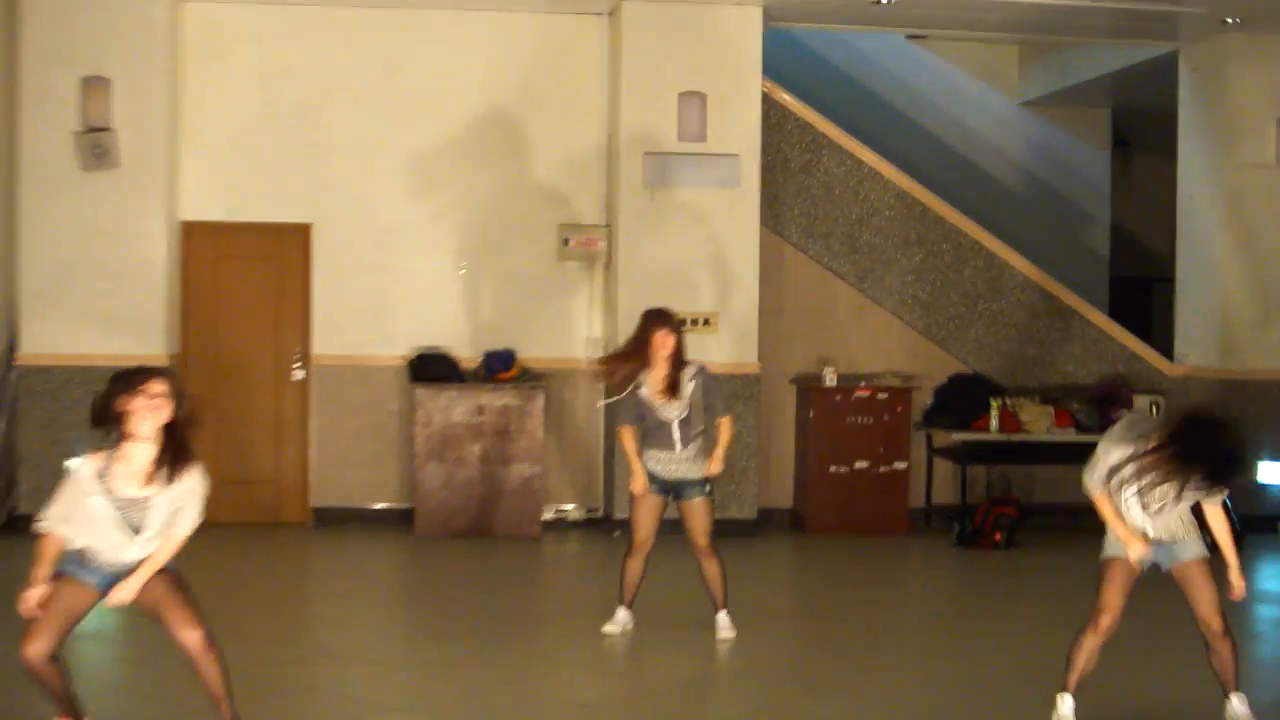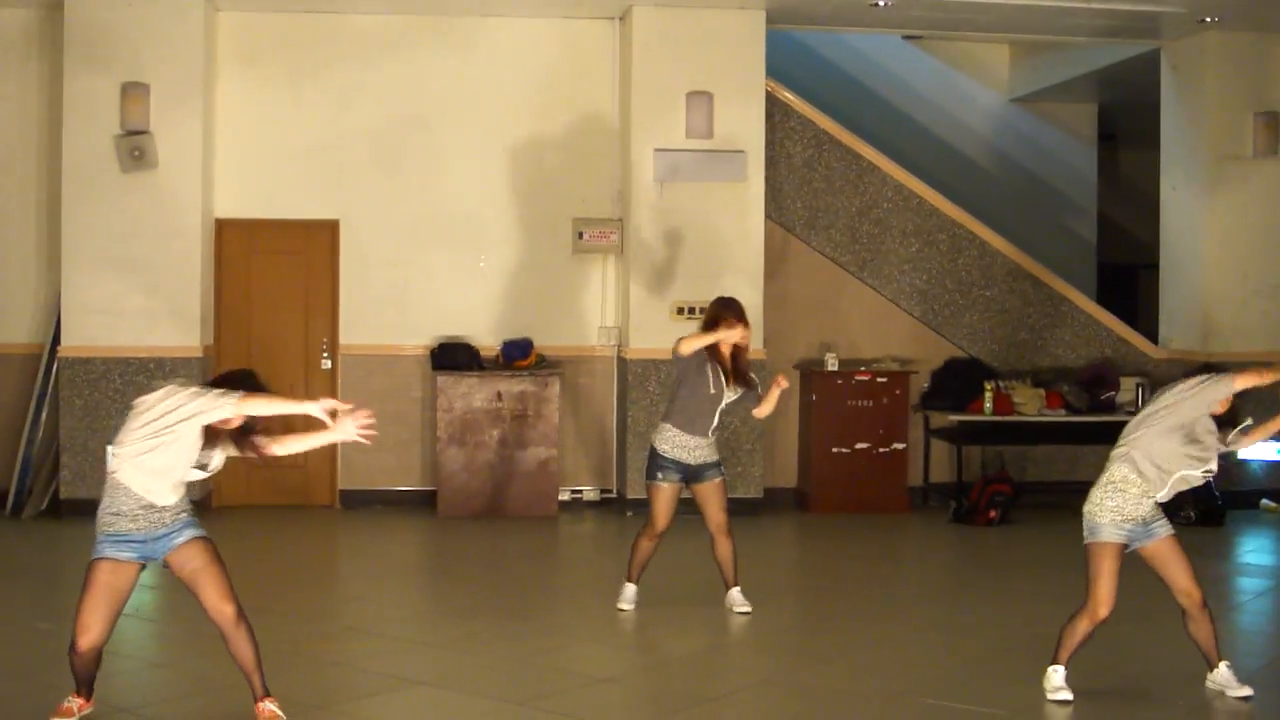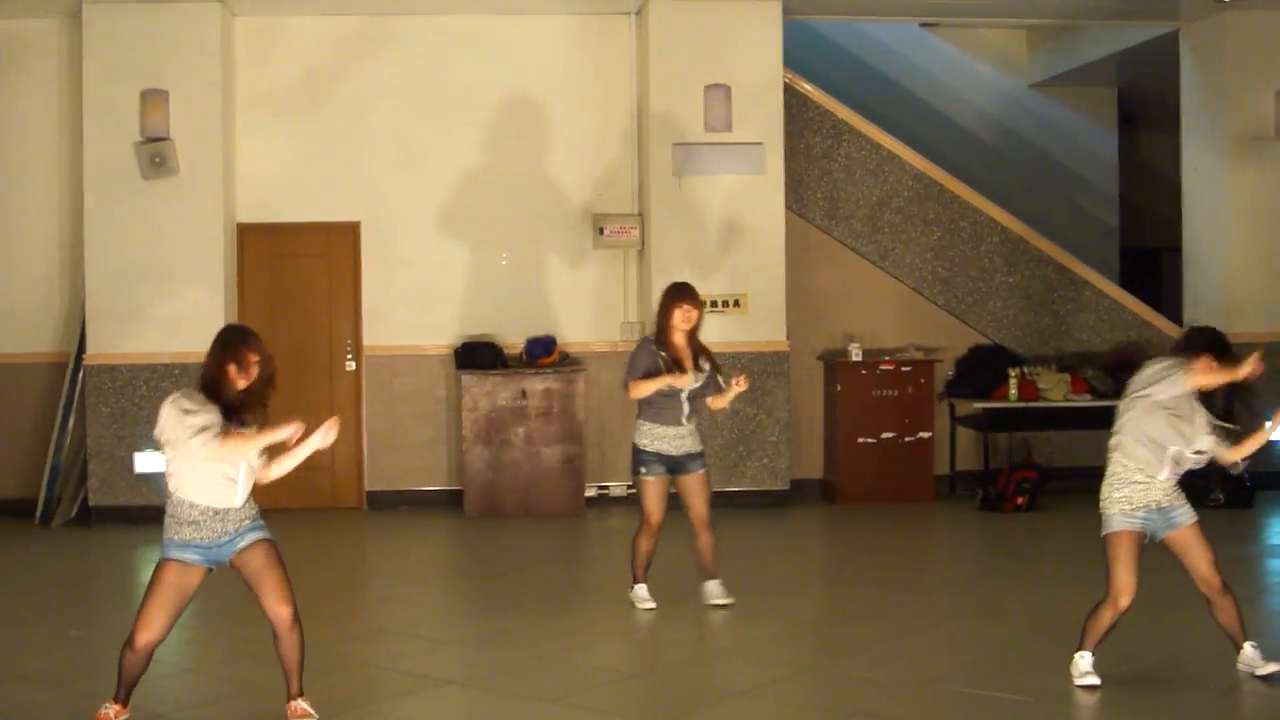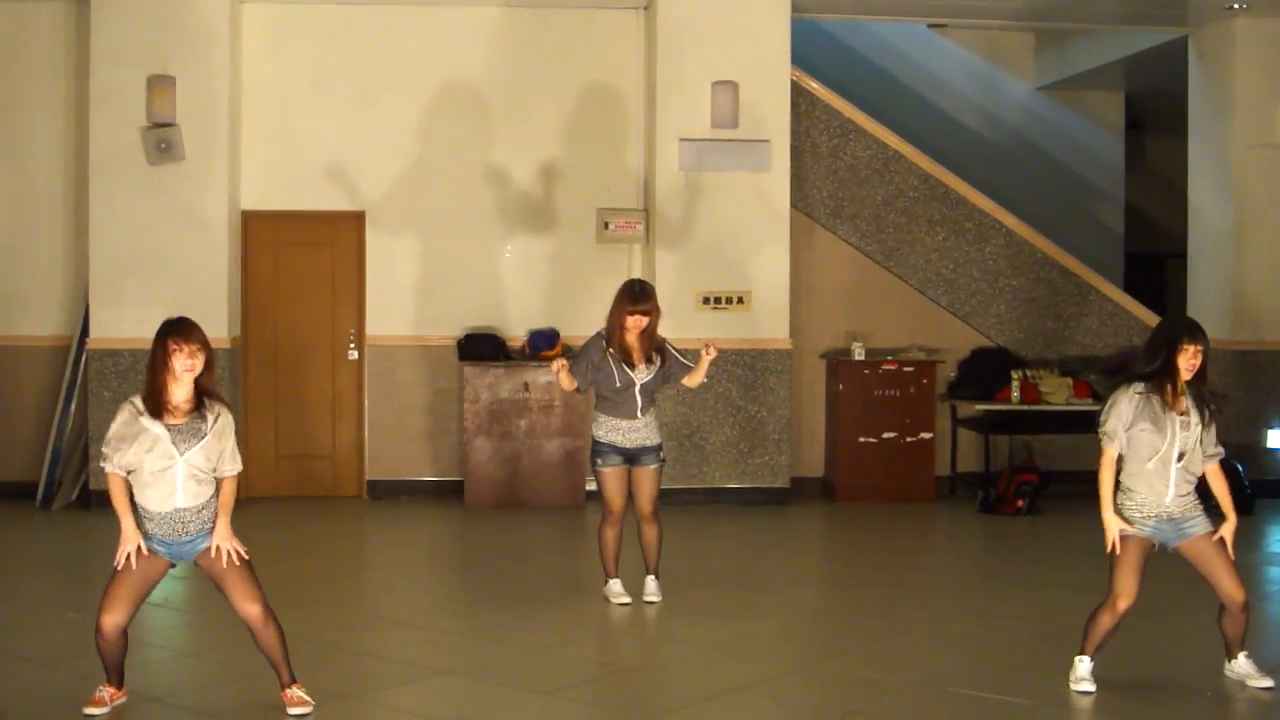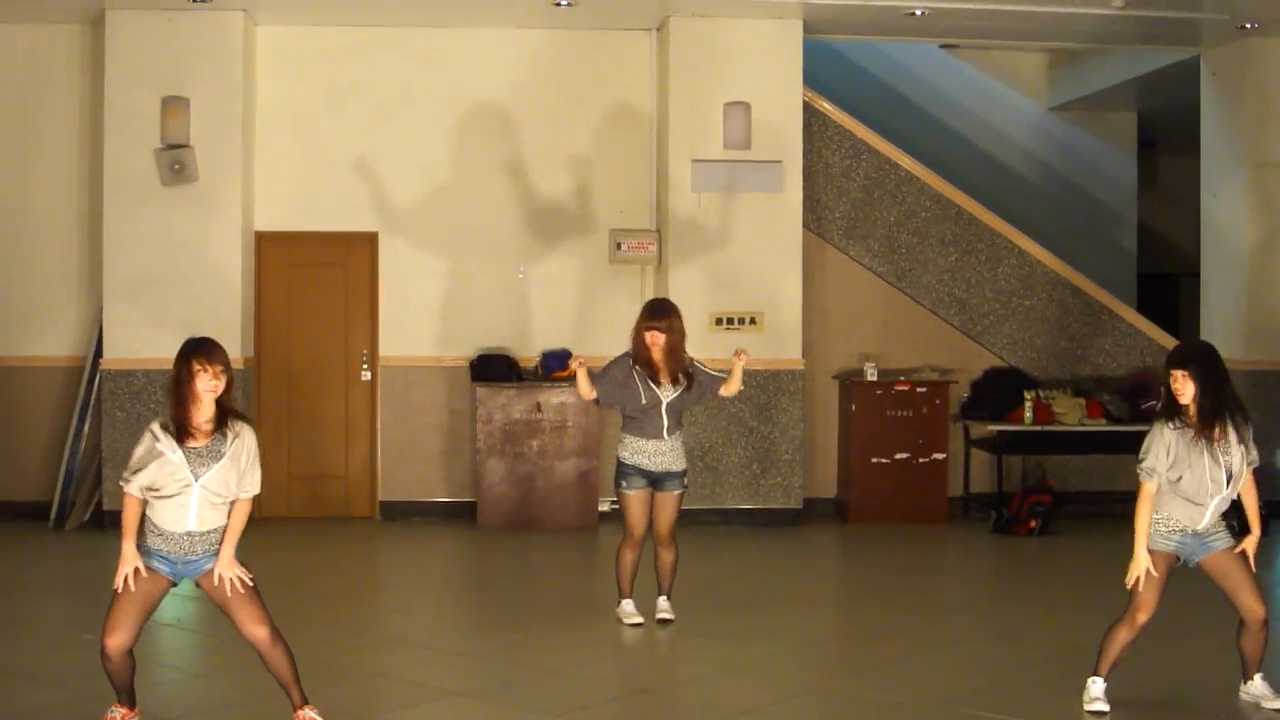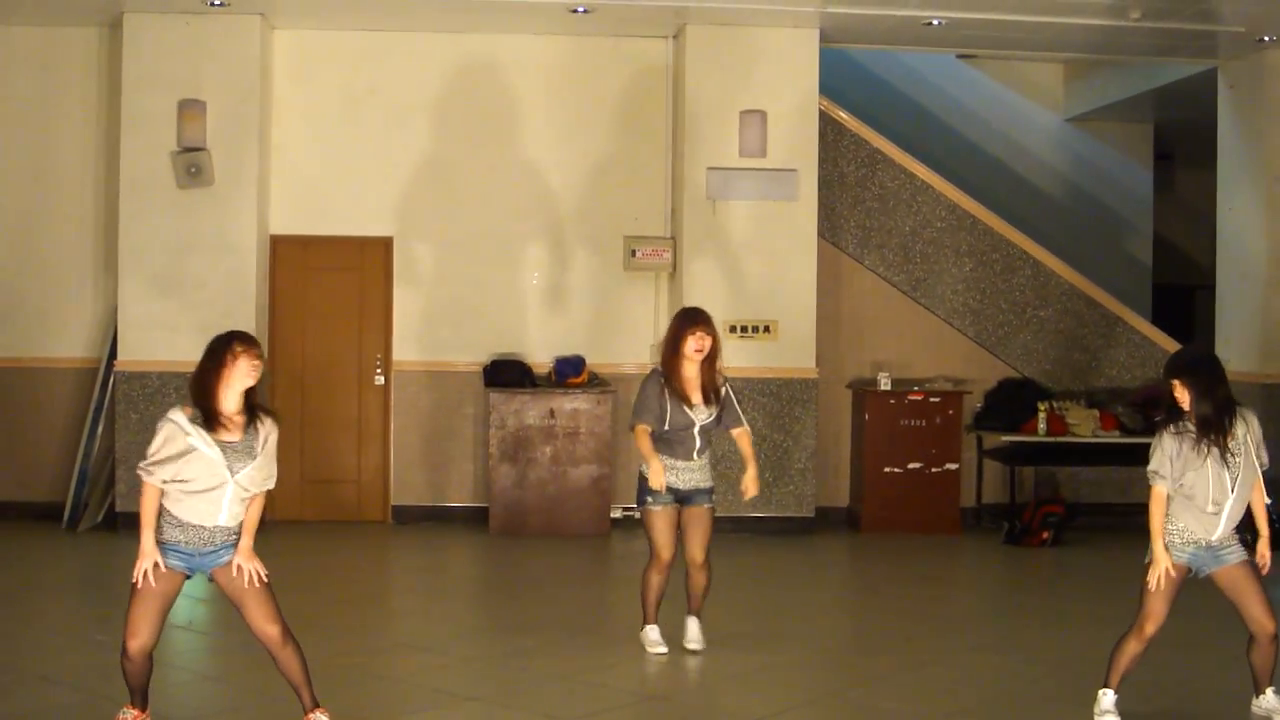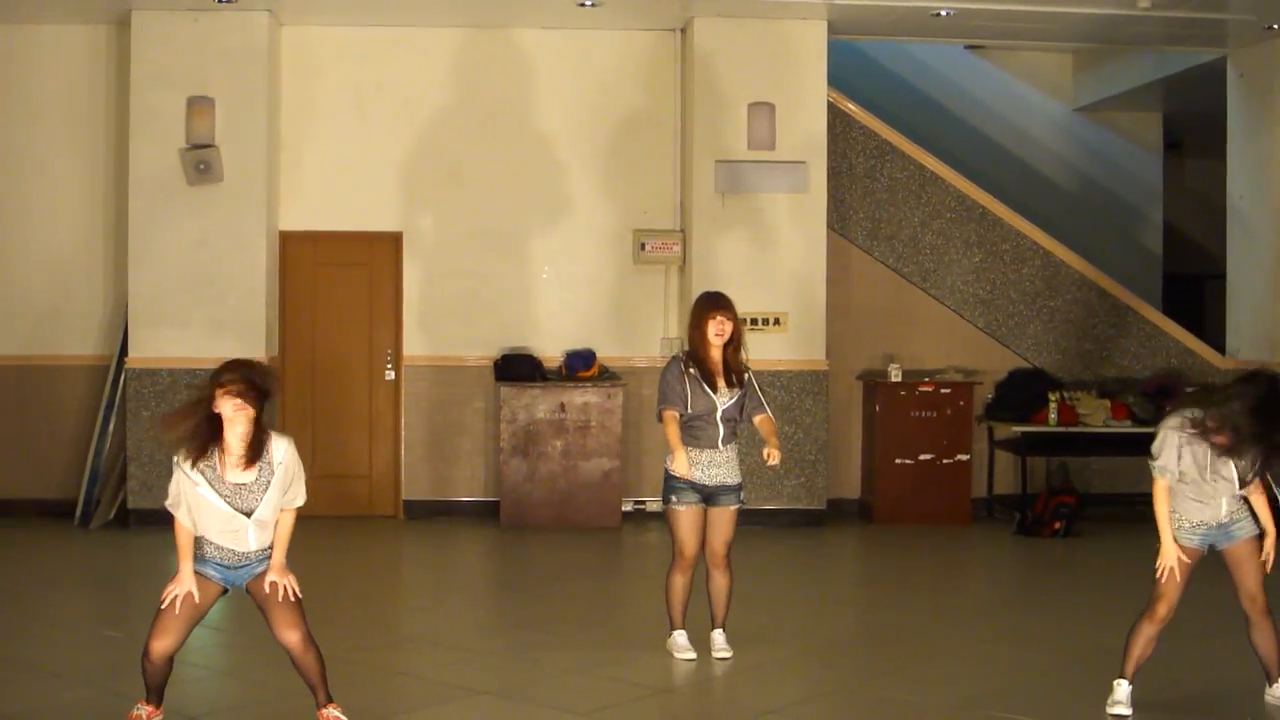
dt=0.7s
person 1, frame 1
left shoulder: (186, 475)
right shoulder: (89, 472)
left elbow: (182, 529)
right elbow: (55, 526)
left wrist: (139, 579)
right wrist: (39, 580)
left hip: (147, 568)
right hip: (89, 562)
left knee: (194, 636)
right knee: (34, 650)
person 1, frame 2
left shoulder: (216, 435)
right shoulder: (180, 401)
left elbow: (271, 446)
right elbow: (239, 404)
left wrist: (335, 433)
right wrist: (312, 405)
left hip: (174, 522)
right hip: (121, 527)
left knee: (228, 614)
right knee: (86, 642)
person 1, frame 3
left shoulder: (241, 413)
right shoulder: (181, 408)
left elbow: (264, 472)
right elbow: (214, 449)
left wrist: (312, 442)
right wrist: (274, 433)
left hip: (243, 527)
right hip: (188, 535)
left knee: (283, 612)
right knee: (143, 637)
person 1, frame 4
left shoulder: (218, 414)
right shoulder: (135, 413)
left elbow: (227, 474)
right elbow: (115, 468)
left wrist: (224, 524)
right wrist: (128, 526)
left hip: (206, 530)
right hip: (152, 534)
left knee: (254, 609)
right knee: (108, 620)
left ankle: (289, 684)
right ankle: (114, 686)
person 1, frame 5
left shoulder: (239, 434)
right shoulder: (159, 435)
left elbow: (244, 496)
right elbow: (133, 491)
left wrist: (227, 552)
right wrist: (128, 547)
left hip: (212, 551)
right hip: (155, 552)
left knee: (261, 632)
right knee: (114, 642)
person 1, frame 6
left shoulder: (264, 427)
right shoulder: (183, 423)
right elbow: (152, 480)
left wrist: (245, 545)
right wrist: (147, 542)
left hip: (227, 545)
right hip: (171, 545)
left knee: (273, 631)
right knee: (136, 644)
person 1, frame 7
left shoulder: (280, 450)
right shoulder: (193, 462)
left elbow: (288, 508)
right elbow: (183, 518)
left wrist: (279, 563)
right wrist: (185, 571)
left hip: (262, 560)
right hip: (209, 559)
left knee: (295, 637)
right knee: (158, 647)
person 2, frame 1
left shoulder: (1199, 469)
right shoulder: (1122, 443)
left elbow: (1214, 510)
right elbow: (1096, 486)
left wrist: (1233, 566)
right wrist: (1124, 531)
left hip: (1180, 536)
right hip: (1129, 536)
left knee: (1215, 626)
right knee: (1103, 620)
person 2, frame 2
left shoulder: (1205, 432)
right shoulder: (1191, 393)
left elbow: (1246, 437)
right elbow: (1244, 380)
left hip: (1147, 514)
right hip: (1110, 508)
left knee: (1194, 597)
right knee: (1099, 607)
left ankle: (1218, 672)
right ankle: (1056, 673)
person 2, frame 3
left shoulder: (1194, 411)
right shoulder: (1159, 373)
left elbow: (1231, 455)
right elbow: (1199, 378)
right wrist: (1238, 372)
left hip: (1169, 500)
right hip: (1125, 499)
left knee: (1215, 584)
right knee: (1121, 597)
left ankle: (1246, 652)
right ankle: (1082, 659)
person 2, frame 4
left shoulder: (1198, 404)
right shoulder: (1132, 397)
left elbow: (1211, 464)
right elbow: (1110, 456)
left wrist: (1231, 516)
right wrist: (1107, 512)
left hip: (1187, 512)
right hip: (1138, 511)
left knee: (1236, 596)
right knee: (1120, 601)
left ankle: (1236, 661)
right ankle: (1082, 663)
person 2, frame 5
left shoulder: (1235, 422)
right shoulder: (1168, 429)
left elbow: (1246, 477)
right elbow: (1148, 488)
right wrist: (1139, 548)
left hip: (1211, 530)
right hip: (1164, 528)
right knee: (1139, 613)
right ankle: (1096, 684)
person 2, frame 6
left shoulder: (1245, 422)
right shoulder: (1172, 434)
right elbow: (1159, 493)
right wrist: (1157, 549)
left hip: (1225, 542)
right hip: (1178, 539)
right knee: (1147, 627)
person 2, frame 7
left shoulder: (1249, 436)
right shoulder: (1179, 428)
left elbow: (1252, 481)
right elbow: (1161, 485)
right wrist: (1167, 542)
left hip: (1237, 520)
right hip: (1187, 523)
right knee: (1161, 608)
right ankle: (1122, 686)
person 3, frame 1
left shoulder: (697, 377)
right shoulder: (636, 383)
left elbow: (724, 420)
right elbow: (626, 428)
left wrist: (719, 454)
right wrist: (636, 469)
left hip: (694, 472)
right hip: (652, 471)
left knee: (703, 546)
right knee: (639, 544)
left ankle: (722, 614)
right ankle: (623, 612)
person 3, frame 2
left shoulder: (739, 370)
right shoulder: (698, 359)
left elbow: (761, 410)
right elbow: (681, 347)
left wrist: (776, 389)
right wrist: (720, 335)
left hip: (705, 455)
right hip: (669, 452)
left knee: (720, 526)
right knee: (657, 527)
left ankle: (733, 591)
right ankle: (630, 586)
person 3, frame 3
left shoulder: (701, 355)
right shoulder: (649, 349)
left elbow: (715, 402)
right elbow: (633, 390)
left wrist: (734, 390)
right wrist: (667, 379)
left hip: (688, 446)
right hip: (651, 446)
left knee: (701, 519)
right knee: (652, 523)
left ankle: (711, 583)
right ankle: (639, 586)
person 3, frame 4
left shoulder: (658, 348)
right shoulder: (600, 345)
left elbow: (691, 379)
right elbow: (572, 384)
left wrist: (705, 360)
right wrist: (561, 371)
left hip: (646, 439)
right hip: (609, 439)
left knee: (647, 512)
right knee: (614, 513)
left ankle: (652, 578)
right ankle: (612, 581)
person 3, frame 5
left shoulder: (686, 368)
right shoulder: (626, 366)
left elbow: (728, 389)
right elbow: (590, 393)
left wrist: (737, 366)
right wrist: (580, 372)
left hip: (672, 462)
right hip: (634, 461)
left knee: (665, 536)
right knee: (635, 535)
left ankle: (664, 599)
right ankle: (625, 602)
person 3, frame 6
left shoulder: (717, 383)
right shoulder: (657, 381)
left elbow: (738, 428)
right elbow: (641, 429)
left wrist: (751, 467)
right wrist: (653, 462)
left hip: (699, 480)
right hip: (661, 478)
left knee: (697, 558)
right knee: (663, 556)
left ankle: (693, 620)
right ankle: (650, 627)
person 3, frame 7
left shoulder: (739, 372)
right shoulder: (679, 367)
left elbow: (760, 414)
right elbow: (669, 415)
left wrist: (772, 440)
right wrist: (678, 451)
left hip: (726, 475)
right hip: (686, 475)
left knee: (719, 558)
right knee: (685, 557)
left ankle: (719, 632)
right ankle: (677, 633)
